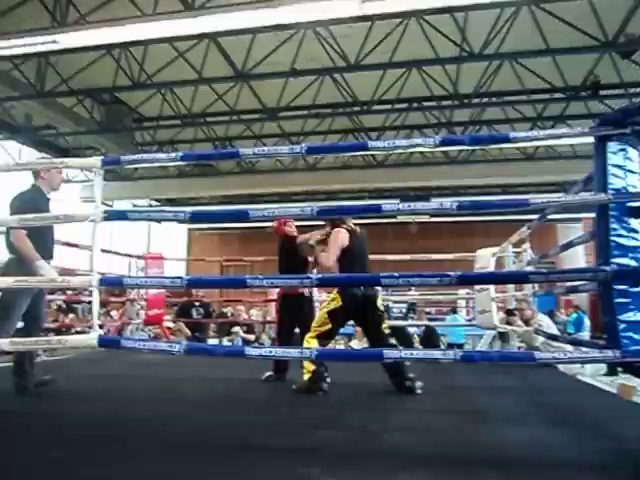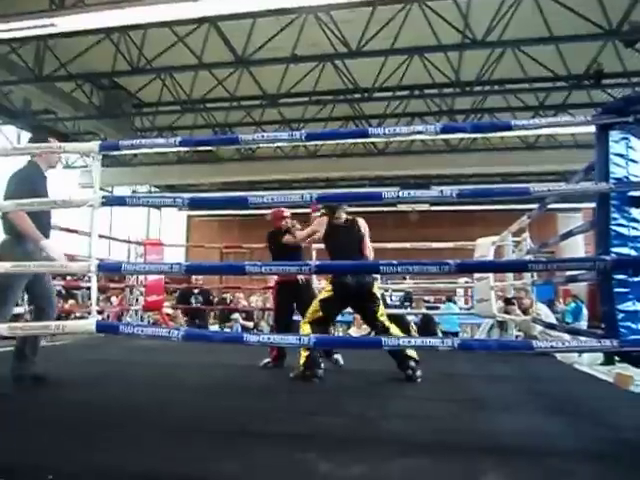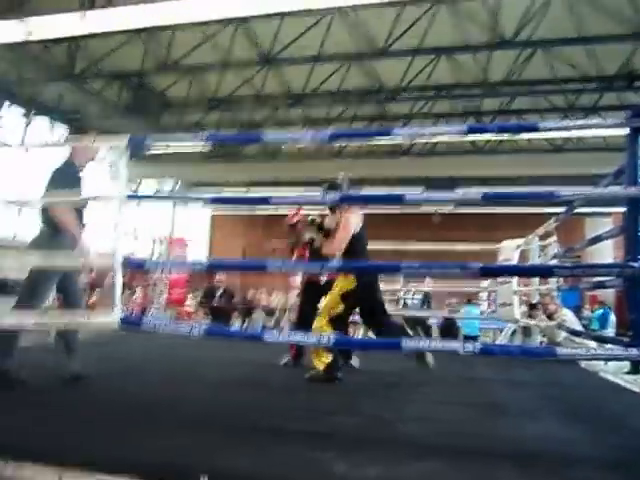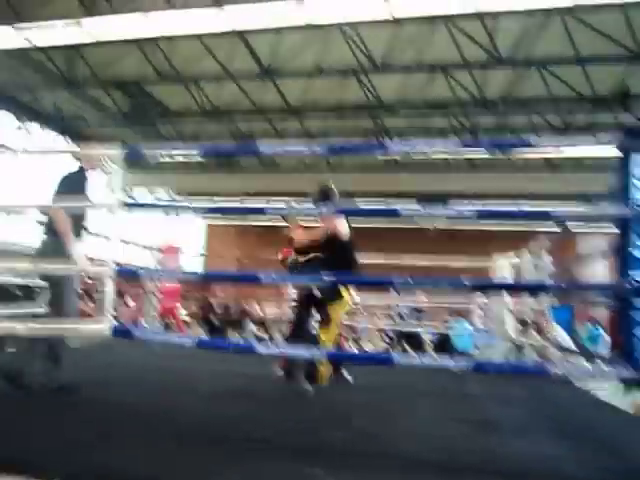
dt=0.2s
person 1, frame 1
left shoulder: (44, 201)
right shoulder: (26, 199)
left wrist: (44, 266)
right wrist: (40, 263)
left hip: (36, 273)
right hip: (22, 271)
left knee: (34, 325)
left ankle: (25, 378)
person 1, frame 2
left shoulder: (38, 178)
right shoulder: (24, 176)
left wrist: (44, 248)
right wrist: (46, 244)
left hip: (34, 253)
left knee: (47, 308)
left ankle: (23, 367)
person 1, frame 3
left shoulder: (72, 173)
right shoulder: (66, 172)
right elbow: (59, 208)
right wrist: (83, 239)
left hip: (65, 245)
right hip: (53, 243)
left knee: (75, 303)
right knee: (29, 304)
left ankle: (69, 365)
person 1, frame 4
left shoulder: (77, 180)
right shoulder: (76, 179)
right elbow: (60, 211)
left wrist: (74, 248)
right wrist: (74, 246)
left hip: (59, 250)
right hip: (58, 251)
left knee: (65, 311)
right knee: (65, 310)
left ankle: (52, 373)
right ankle: (25, 368)
person 2, frame 1
left shoulder: (338, 233)
right shoulder: (360, 233)
left elbow: (328, 263)
left wrist: (318, 254)
left hip: (347, 293)
right hip: (369, 293)
left knee: (315, 336)
right knee: (381, 339)
left ankle: (315, 380)
right ankle: (407, 381)
person 2, frame 2
left shoulder: (323, 222)
right shoulder: (360, 223)
left elbow: (299, 237)
right elbow: (369, 255)
left hip: (340, 283)
right hip: (364, 281)
left knee: (311, 322)
right knee: (384, 327)
left ankle: (310, 366)
right ankle: (411, 367)
person 2, frame 3
left shoulder: (346, 216)
right shoulder: (351, 213)
left elbow: (334, 251)
left wrist: (320, 243)
left hip: (354, 276)
right hip: (365, 276)
left knee: (324, 320)
right knee: (382, 321)
left ankle: (327, 368)
right ankle: (419, 350)
person 2, frame 4
left shoulder: (333, 222)
right shoulder: (338, 219)
left elbow: (301, 240)
left wrist: (290, 223)
left hip: (343, 281)
right hip: (334, 274)
left knee: (329, 330)
left ankle: (316, 377)
person 3, frame 1
left shoulder: (300, 244)
right shoulder: (286, 242)
left elbow: (308, 265)
right elbow: (303, 238)
right wrist: (323, 232)
left hip: (304, 293)
right hip: (288, 295)
left knee: (309, 331)
right knee: (284, 332)
right ankle: (279, 370)
person 3, frame 2
left shoulder: (295, 229)
right shoulder: (273, 236)
right elbow: (295, 240)
left hip: (302, 280)
right hip: (284, 283)
right knee: (282, 319)
left ankle: (330, 352)
right ankle: (277, 356)
person 3, frame 3
left shoulder: (319, 229)
right shoulder: (297, 245)
left hip: (329, 280)
right hip: (312, 283)
left knee: (341, 317)
right knee: (303, 317)
left ankle: (347, 356)
right ankle: (296, 354)
person 3, frame 4
right shoulder: (297, 256)
left hip: (326, 291)
right hip: (308, 294)
left knee: (331, 327)
right knee: (299, 328)
left ankle: (337, 368)
